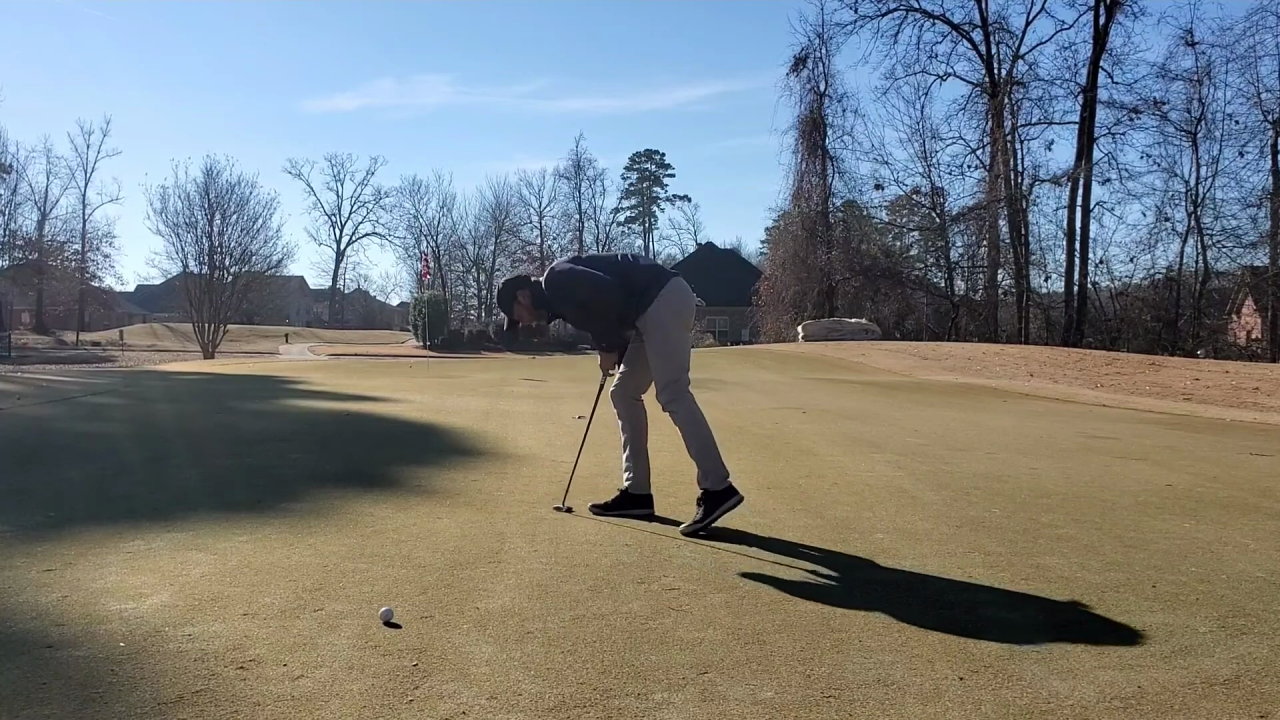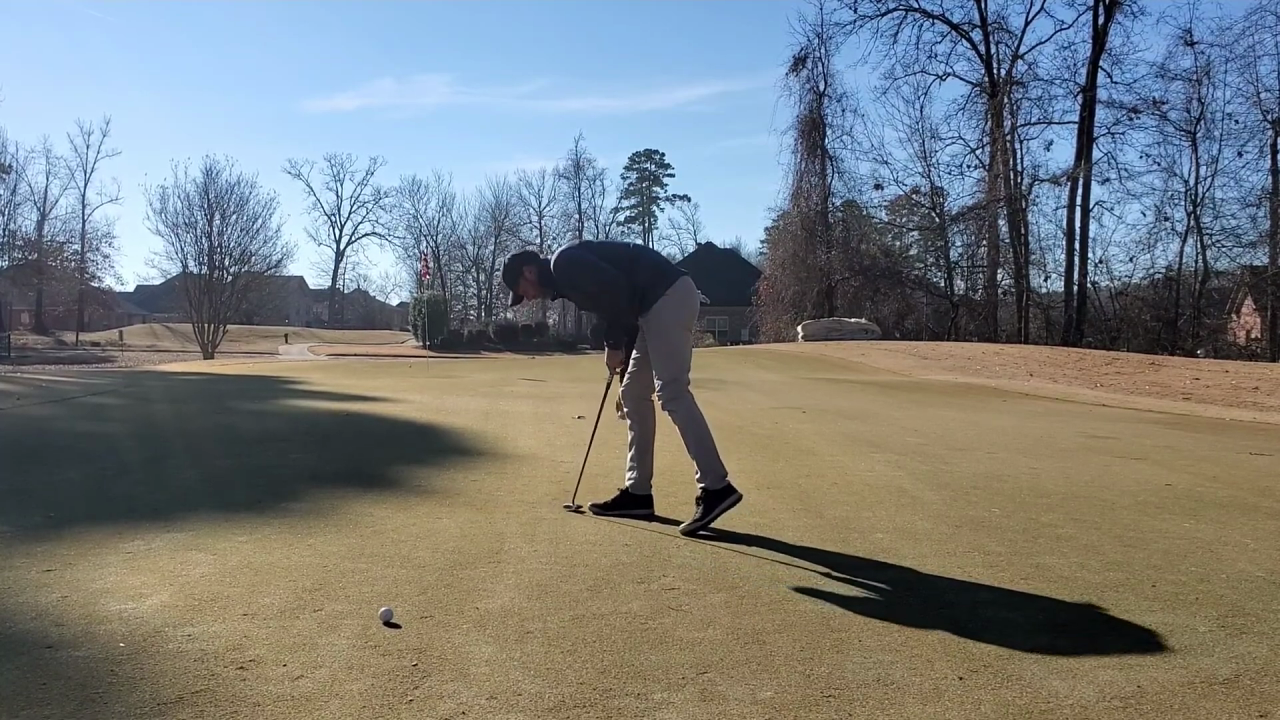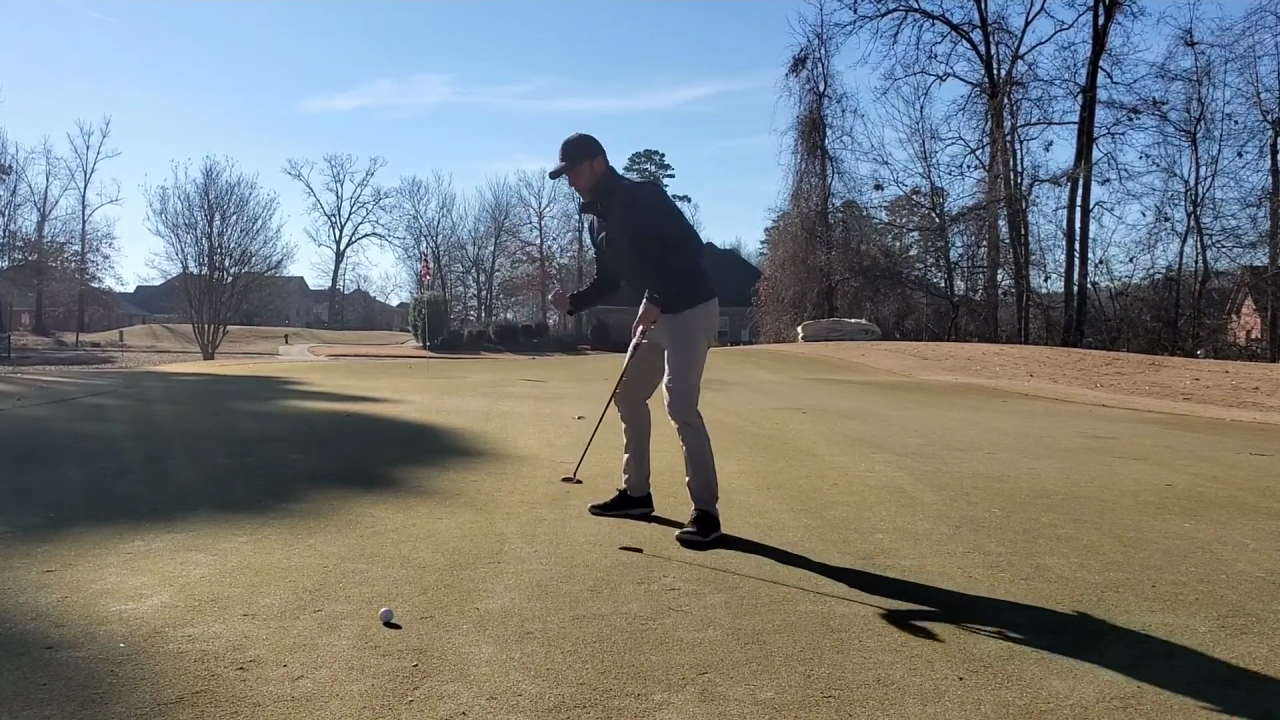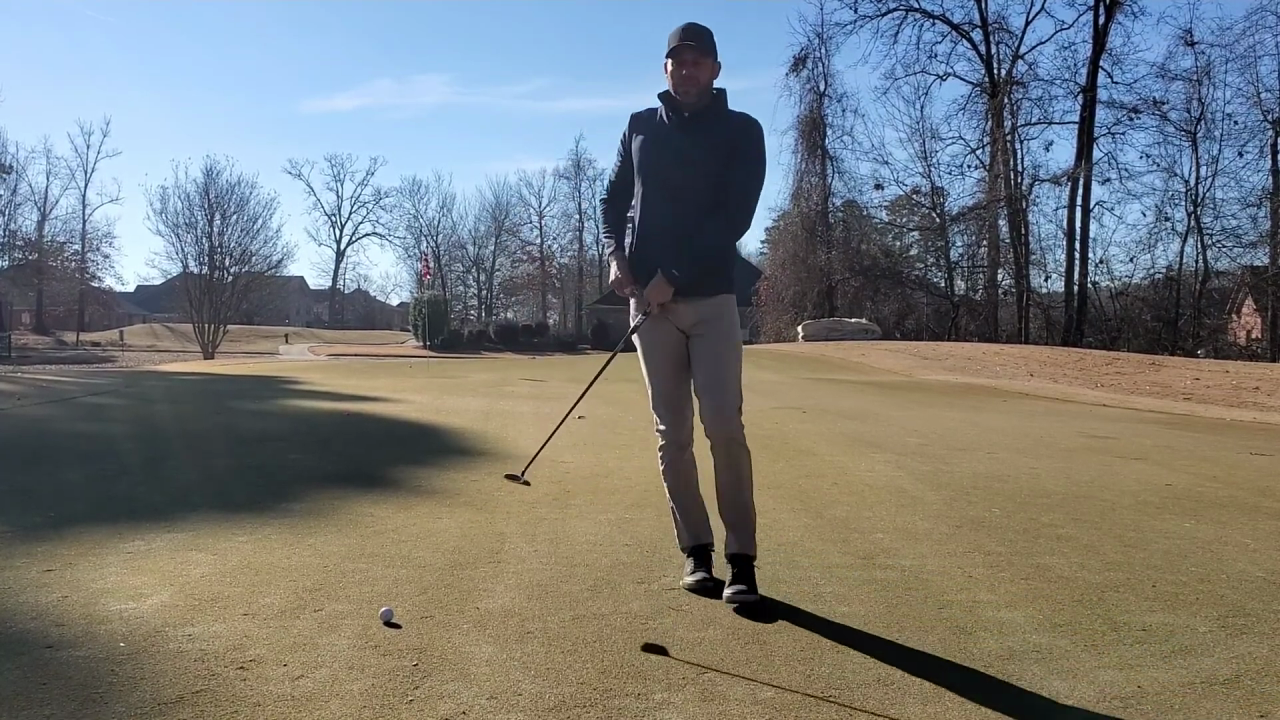
dt=1s
person 1, frame 1
left shoulder: (557, 280)
right shoulder: (561, 301)
left elbow: (608, 291)
left wrist: (606, 347)
left hip: (665, 299)
right hip: (654, 309)
left knee: (673, 394)
right knee: (623, 393)
left ankle: (718, 489)
right ankle: (636, 493)
person 1, frame 2
left shoulder: (564, 263)
right shoulder: (566, 278)
left elbow: (616, 288)
right elbow: (617, 312)
left wrist: (613, 345)
right wrist: (624, 371)
left hip: (669, 296)
right hip: (659, 304)
left knee: (672, 392)
right knee: (634, 393)
left ankle: (716, 488)
right ankle: (637, 493)
person 1, frame 3
left shoulder: (643, 196)
right shoulder: (598, 219)
left elbow: (689, 247)
right elbow: (607, 282)
left wrist: (656, 300)
right wrist: (572, 300)
left hip: (692, 311)
right hip: (656, 316)
left knee: (680, 402)
right knee: (629, 398)
left ankle: (705, 511)
right ankle: (636, 494)
person 1, frame 4
left shoulder: (741, 131)
right shoulder: (639, 127)
left elbow: (734, 218)
right elbow: (613, 201)
left wrist: (672, 276)
right wrist: (616, 256)
left hip: (711, 300)
right hip: (651, 302)
left knee: (724, 424)
right knee: (673, 433)
left ankle: (740, 555)
right ankle: (696, 549)
